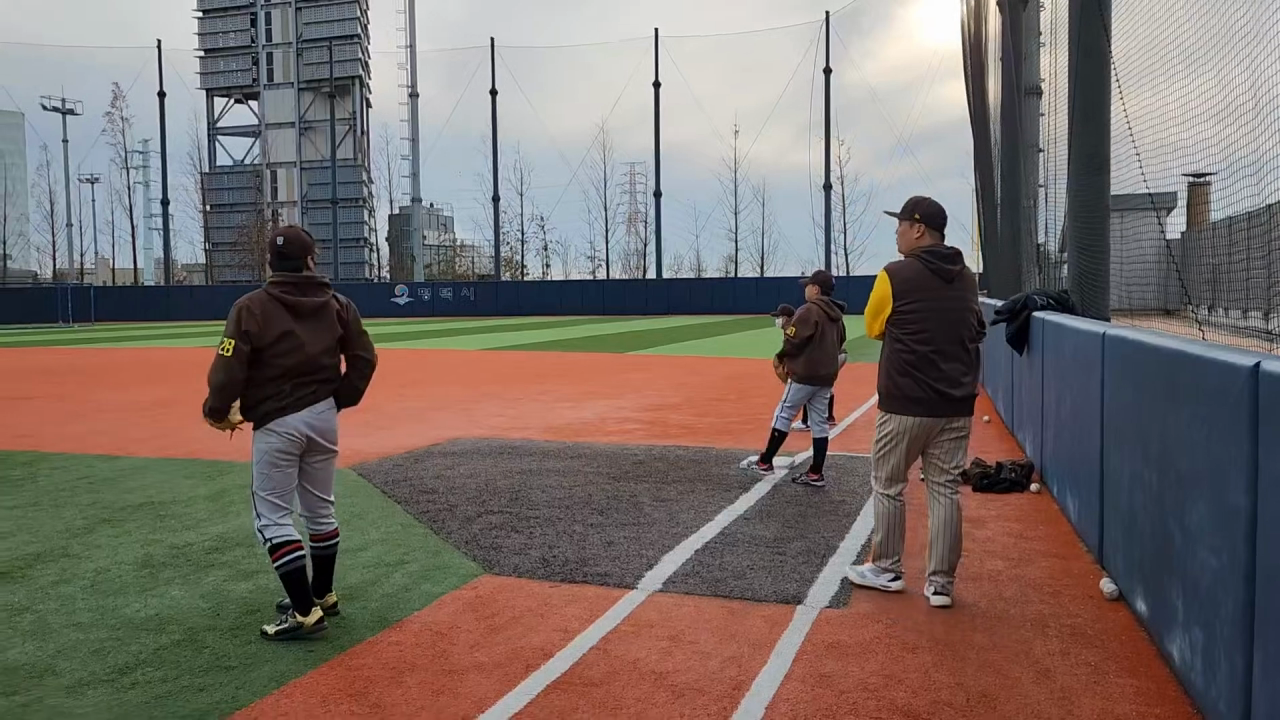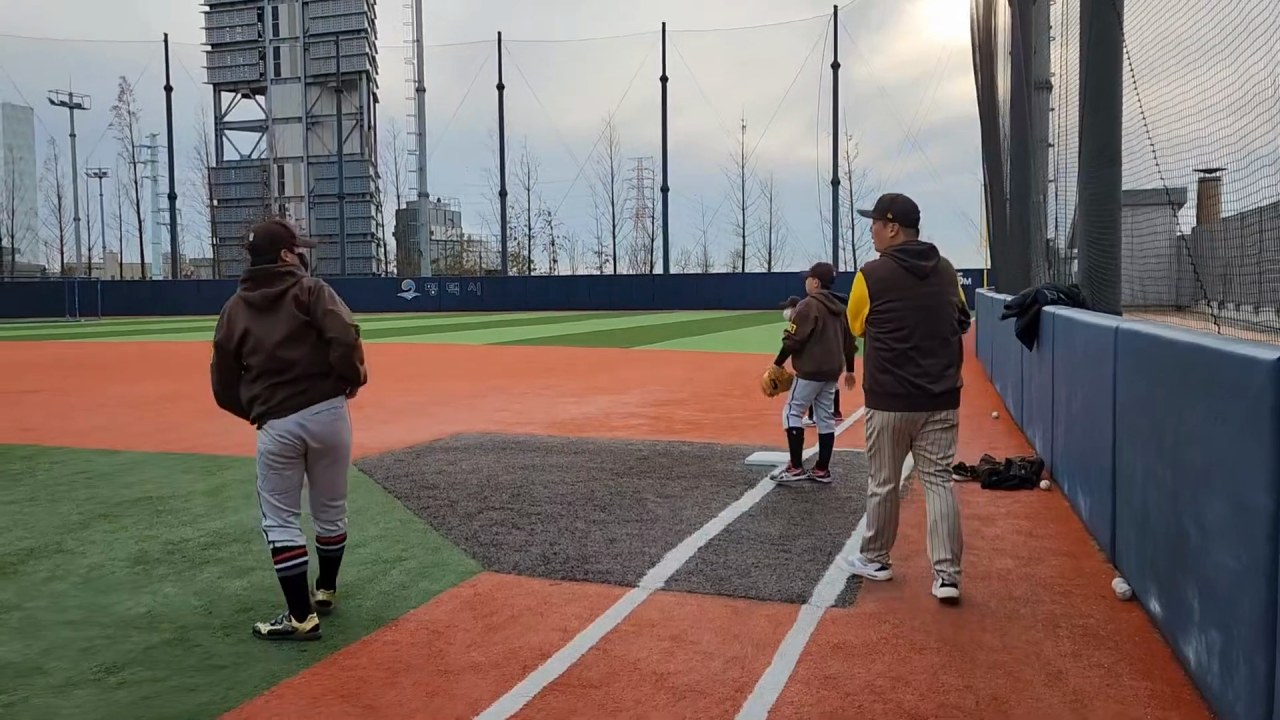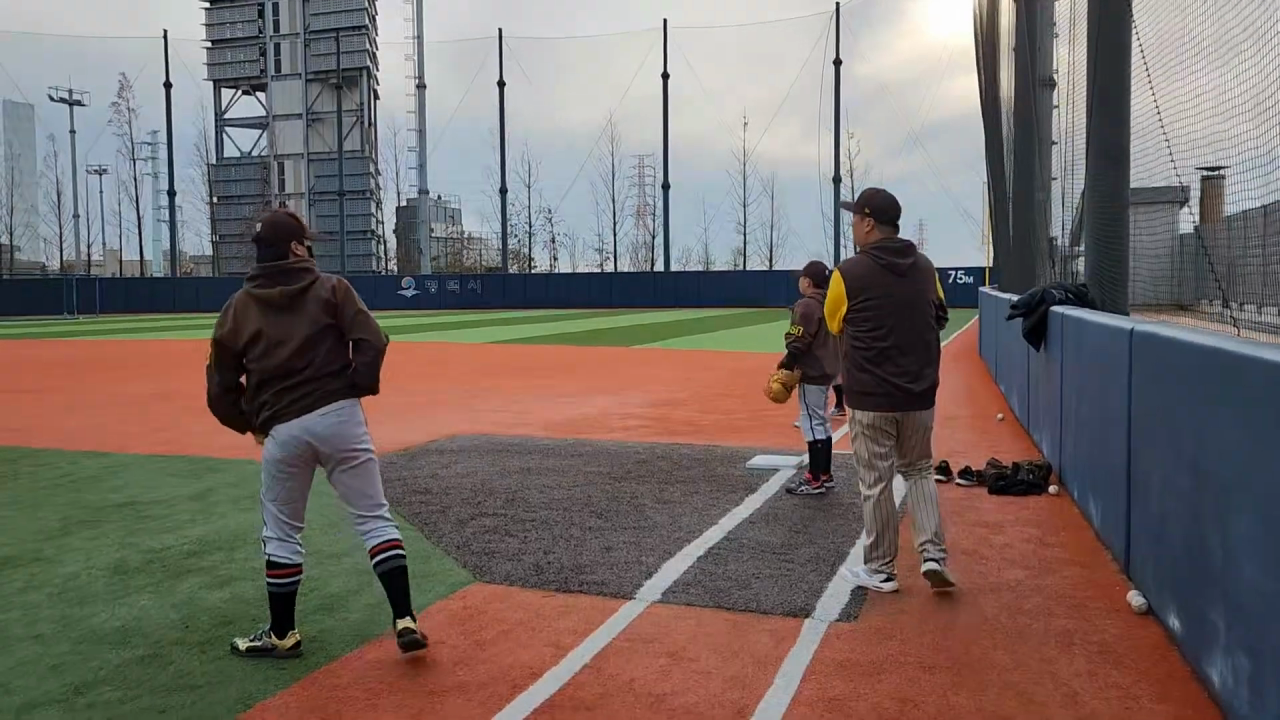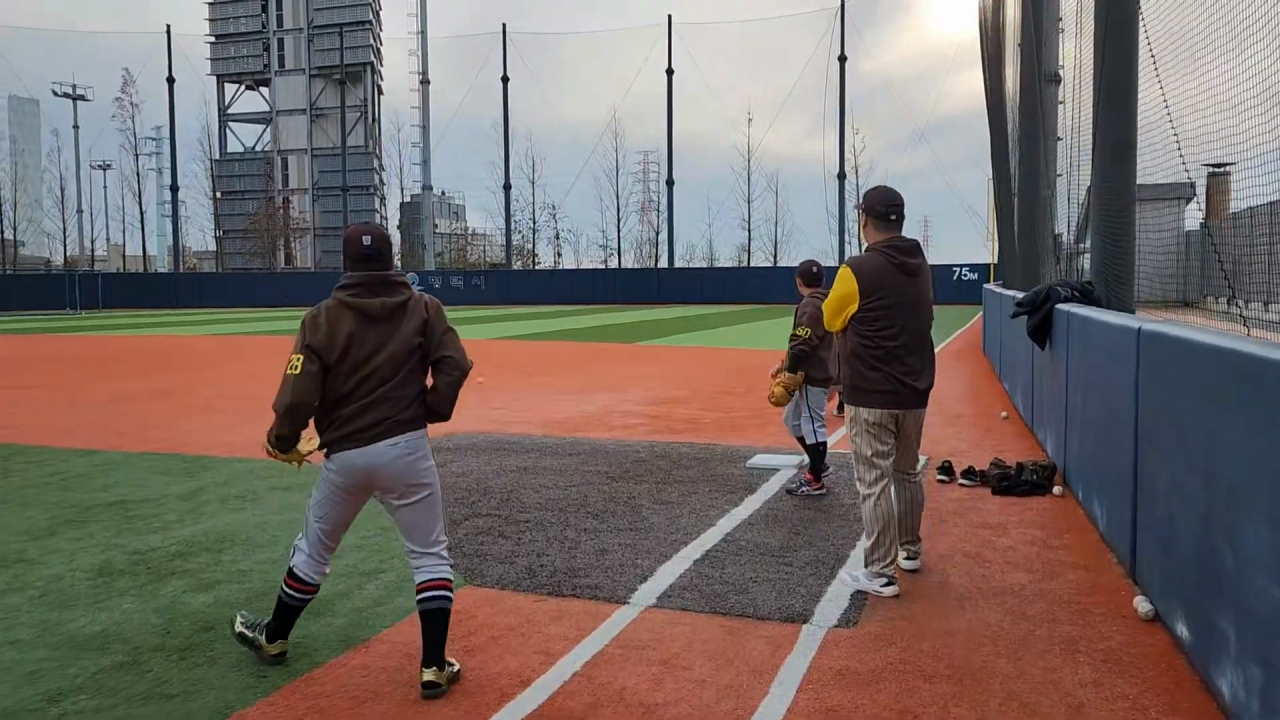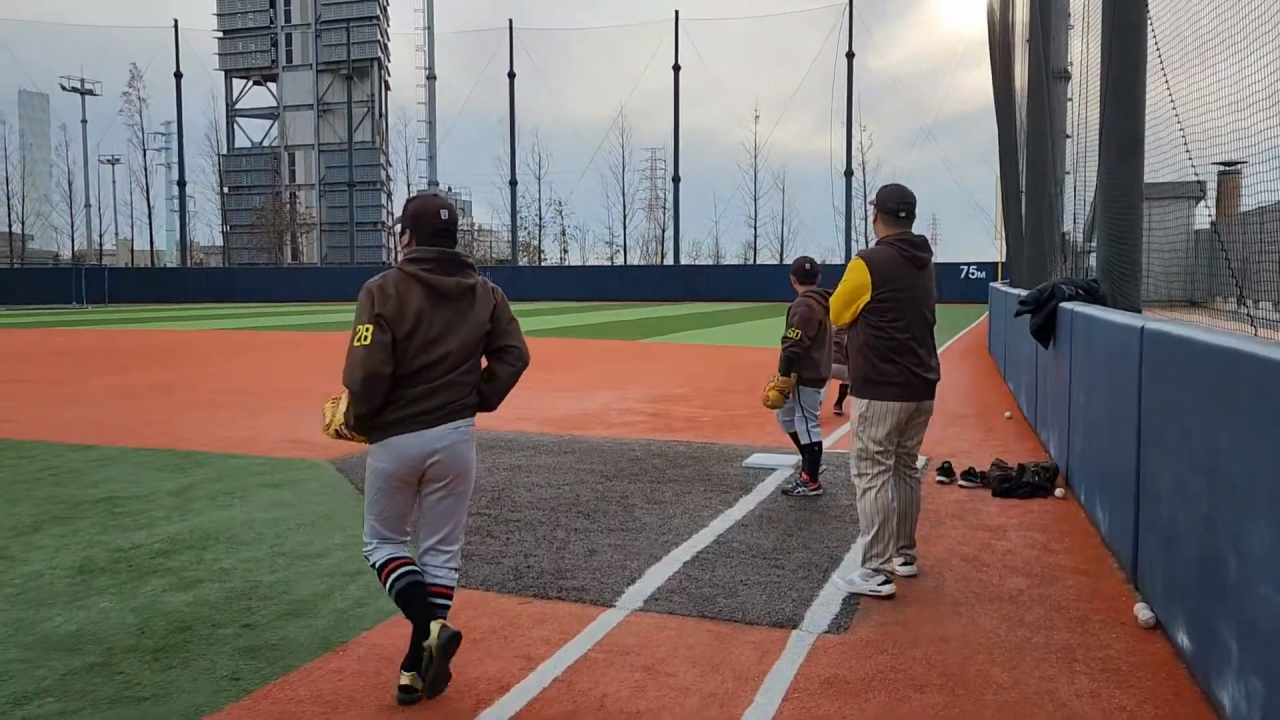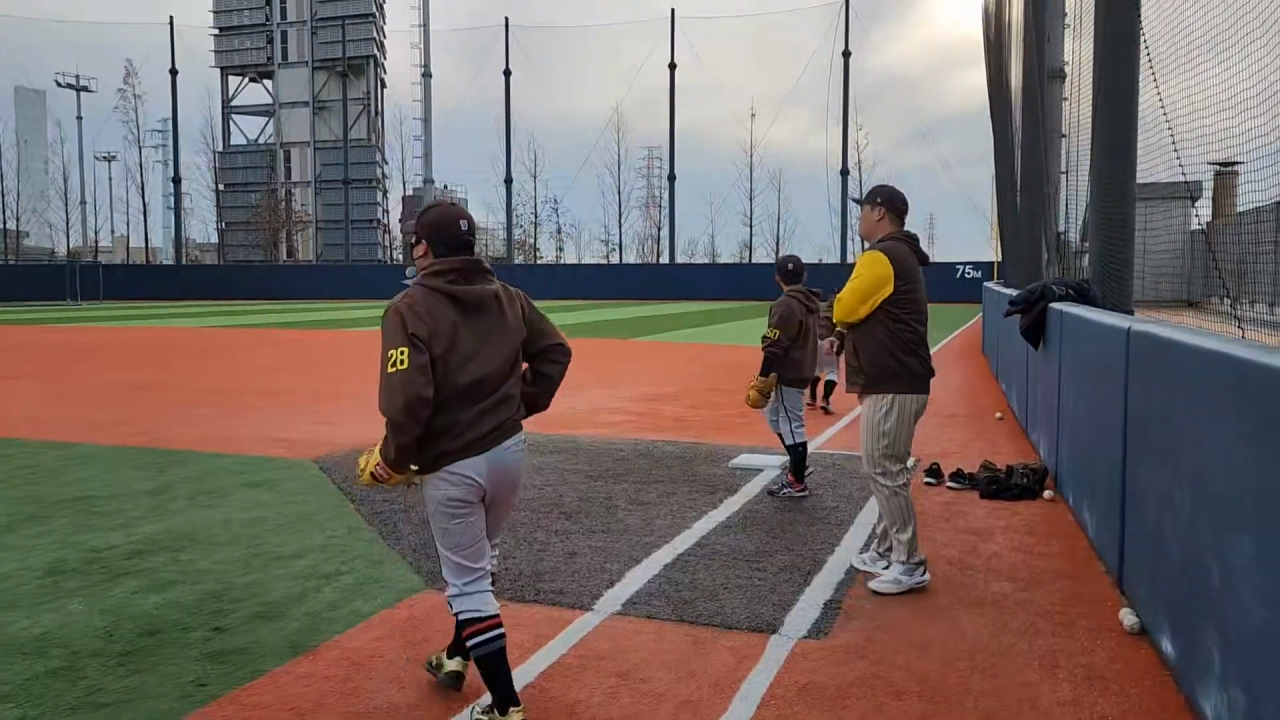
dt=0.4s
person 1, frame 1
left shoulder: (252, 306)
right shoulder: (336, 303)
left elbow: (229, 373)
right elbow: (363, 360)
left wrist: (214, 410)
left hip: (277, 425)
right hip: (323, 418)
left knee: (273, 518)
right knee: (320, 509)
left ankle: (305, 610)
right ankle: (322, 595)
person 1, frame 2
left shoulder: (234, 310)
right shoulder: (312, 291)
left elbow: (224, 387)
right elbow: (345, 338)
right wrist: (351, 380)
left hip: (276, 426)
right hip: (328, 414)
left knee: (280, 521)
right knee: (331, 511)
left ankle: (301, 617)
right ankle: (324, 592)
person 1, frame 3
left shoulder: (237, 308)
right shoulder: (332, 289)
left elbow: (220, 391)
right elbow: (371, 343)
left wrist: (252, 423)
right wrist: (359, 388)
left hip: (283, 431)
right hip: (341, 418)
left knee: (281, 534)
right knee: (374, 518)
left ankle: (281, 634)
right ankle: (404, 620)
person 1, frame 4
left shoulder: (322, 318)
right shoulder: (423, 307)
left elbow: (297, 397)
right elbow: (454, 366)
left wrist: (281, 440)
right wrist: (428, 413)
left hip: (345, 454)
right hip: (407, 448)
left knee: (314, 549)
right knee: (430, 554)
left ankle: (273, 638)
right ankle: (434, 665)
person 1, frame 5
left shoulder: (383, 289)
right shoulder: (485, 292)
left elbow: (368, 370)
right elbow: (513, 355)
left wrist: (356, 421)
right wrist: (476, 400)
left hip: (395, 438)
right hip: (455, 436)
left knee: (383, 540)
right knee: (441, 553)
left ankle: (428, 631)
right ankle: (416, 670)
person 1, frame 6
left shoulder: (408, 308)
right shoulder: (508, 297)
left elbow: (408, 398)
right elbow: (555, 353)
left wrist: (395, 456)
right wrist: (520, 405)
left hip: (449, 464)
right hip: (508, 452)
left knee: (469, 583)
right knee: (474, 564)
right ankle: (456, 659)
person 2, frame 1
left shoulder: (894, 275)
right shoulder: (967, 278)
left elbow: (873, 328)
right elbow: (978, 332)
left hip: (905, 404)
right hip: (956, 405)
left knee: (888, 485)
right knee: (946, 491)
left ankle: (886, 570)
right ankle: (941, 583)
person 2, frame 2
left shoulder: (872, 275)
right shoulder: (946, 271)
left elbow: (857, 326)
right elbow: (962, 322)
left hip: (889, 399)
right hip: (941, 399)
left knee: (883, 483)
right knee: (939, 482)
left ankle: (875, 560)
right ankle: (946, 574)
person 2, frame 3
left shoulder: (849, 273)
right shoulder: (925, 267)
left elbow: (834, 324)
right elbow: (940, 318)
left hip: (871, 397)
right hip: (919, 395)
left knee: (875, 484)
right knee: (918, 473)
left ankle: (880, 570)
right ankle: (933, 553)
person 2, frame 4
left shoulder: (857, 270)
right shoulder: (920, 267)
left elbow: (831, 321)
left hip: (871, 395)
right hip: (915, 392)
left knee: (875, 482)
right knee: (907, 473)
left ankle: (881, 573)
right ankle: (909, 550)
person 2, frame 5
left shoulder: (868, 263)
right shoulder: (924, 264)
left elbow: (838, 314)
right wrist: (874, 316)
left hip: (880, 389)
right hip: (920, 387)
left knee: (872, 476)
right knee: (906, 471)
left ankle: (876, 572)
right ankle: (904, 554)
person 2, frame 6
left shoulder: (880, 257)
right shoulder: (901, 256)
left elbow: (844, 309)
left wrist: (843, 316)
right wrist: (843, 337)
left hip: (890, 385)
right hip: (904, 382)
left knee: (884, 471)
right knee: (892, 469)
left ankle: (909, 564)
right ankle: (885, 554)
person 3, frame 1
left shoulder: (808, 311)
right shoulder: (837, 315)
left elbow: (792, 343)
left wrist: (780, 357)
left hip: (804, 375)
right hip: (826, 377)
left knee: (784, 415)
right knee: (820, 423)
left ankle: (765, 462)
right ankle: (816, 473)
person 3, frame 2
left shoulder: (808, 305)
right shoulder: (839, 308)
left elbow: (793, 340)
right elbow: (849, 341)
left wrist: (778, 364)
right wrist: (849, 370)
left hip: (810, 371)
right hip: (832, 372)
left knee: (793, 413)
right knee: (825, 418)
left ankle: (795, 467)
right ankle: (822, 469)
person 3, frame 3
left shoulder: (806, 306)
left elbow: (797, 344)
left wrist: (787, 370)
left hip: (812, 373)
right hip: (827, 371)
left knee: (811, 423)
right knee: (821, 422)
left ankle: (814, 480)
right ankle: (825, 474)
person 3, frame 4
left shoulder: (809, 306)
right shoulder: (824, 305)
left elbow: (802, 345)
left wrist: (789, 373)
right wrist: (785, 364)
left hip: (812, 376)
right hip: (817, 373)
left knee: (813, 424)
right knee: (793, 419)
left ankle: (815, 481)
right ankle: (818, 465)
person 3, frame 5
left shoulder: (803, 306)
right shoulder: (821, 303)
left elbow: (794, 346)
left wrist: (783, 376)
right wrist: (787, 373)
left hip: (805, 375)
right hip: (813, 372)
left knee: (807, 424)
right knee: (786, 415)
left ankle: (811, 481)
right ankle: (810, 463)
person 3, frame 6
left shoulder: (785, 305)
right shoulder: (809, 303)
left elbow: (774, 346)
left wrist: (762, 377)
left hip: (788, 374)
right hip: (801, 371)
left knee: (791, 424)
right knee: (774, 414)
left ankle: (797, 482)
right ankle: (798, 465)
